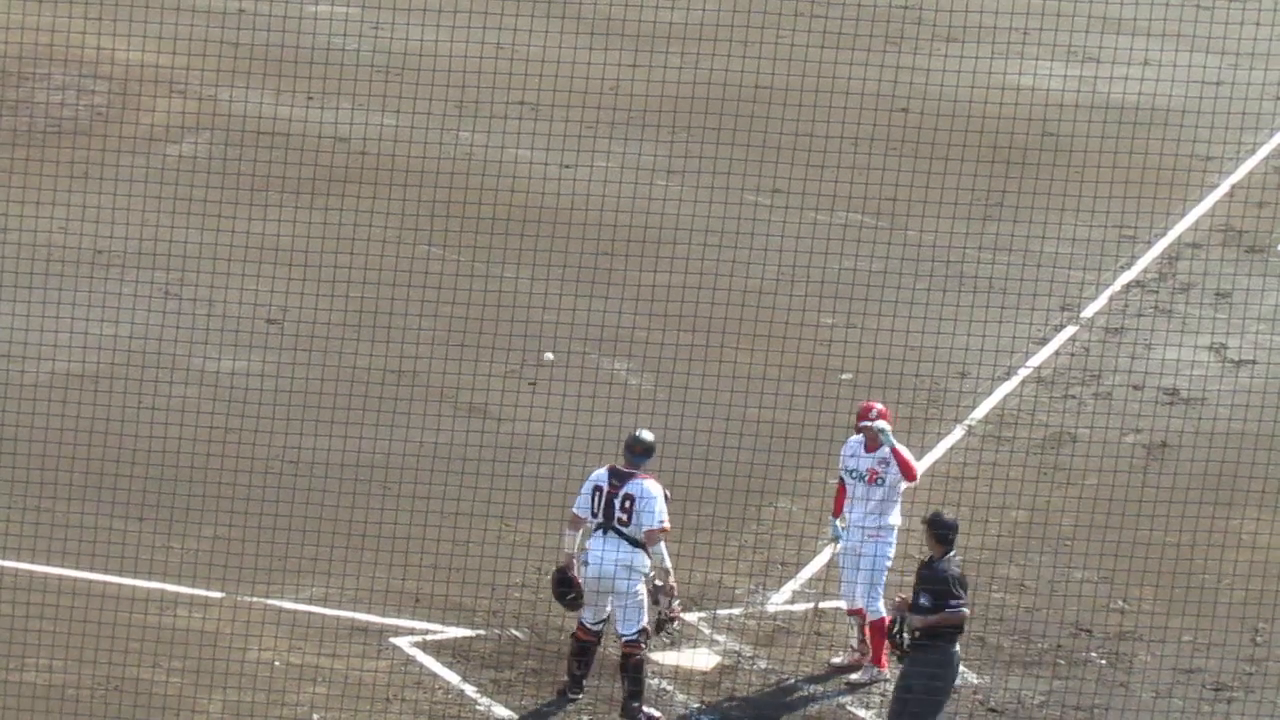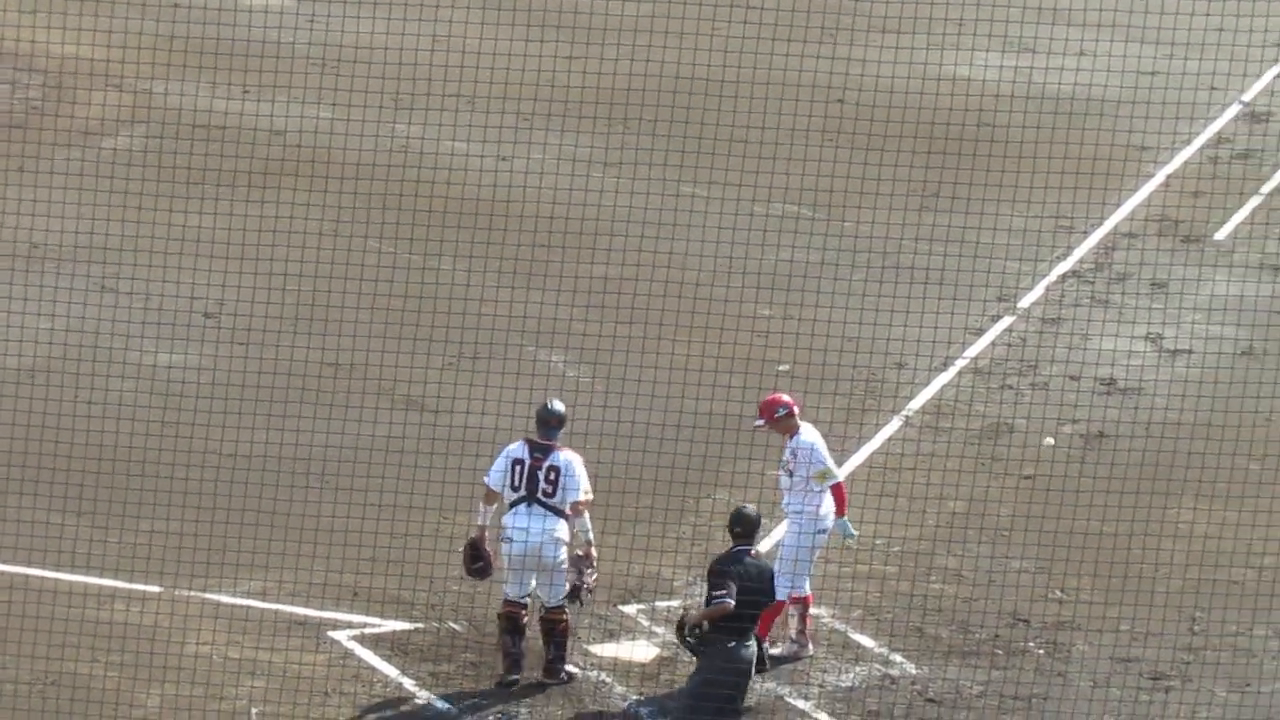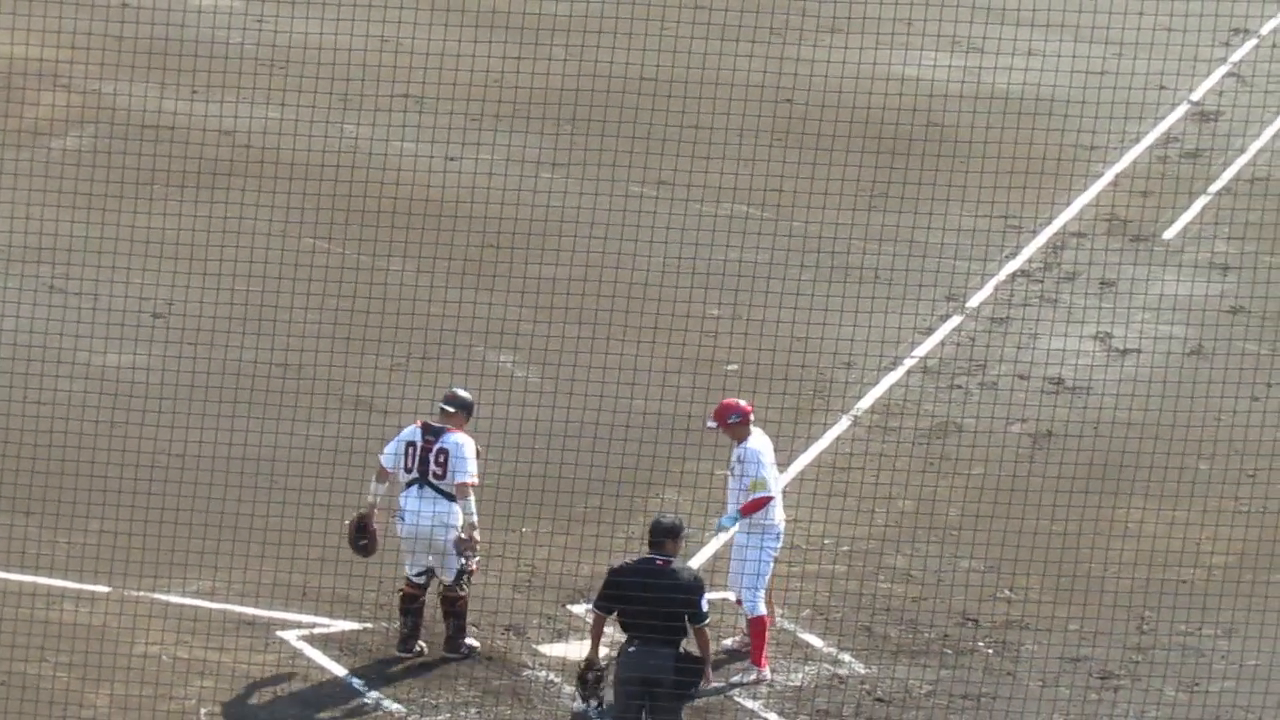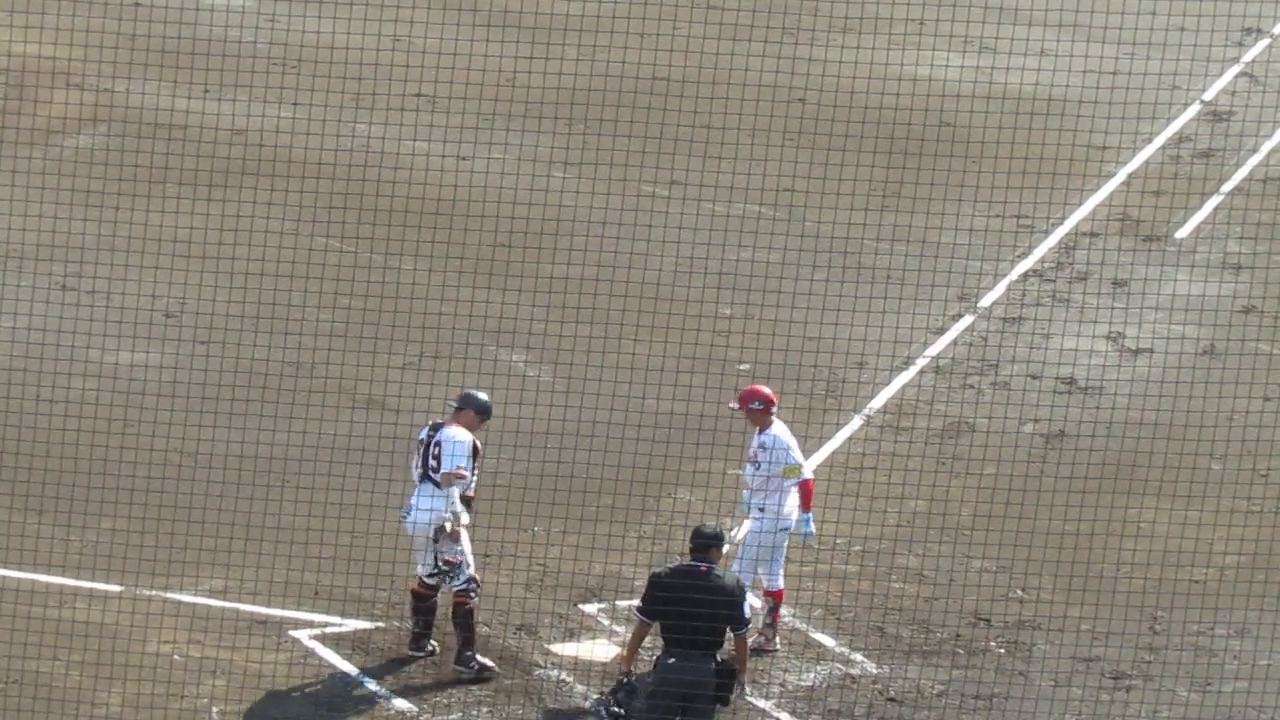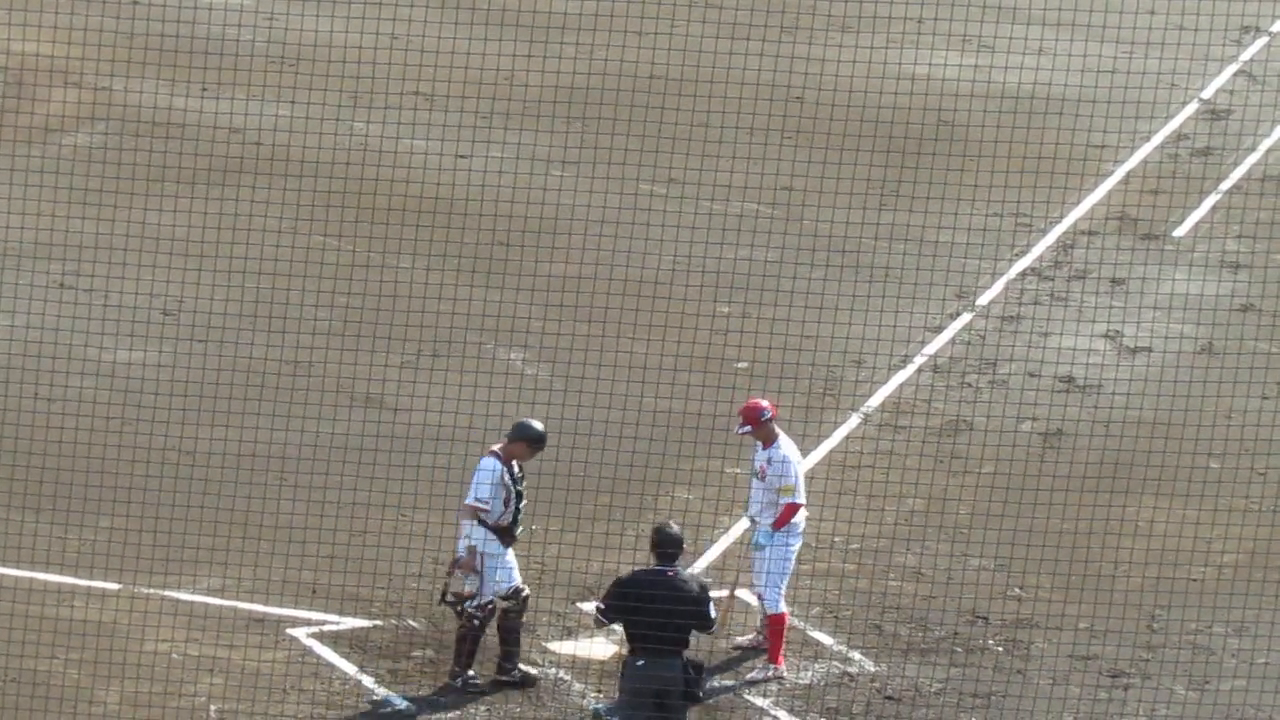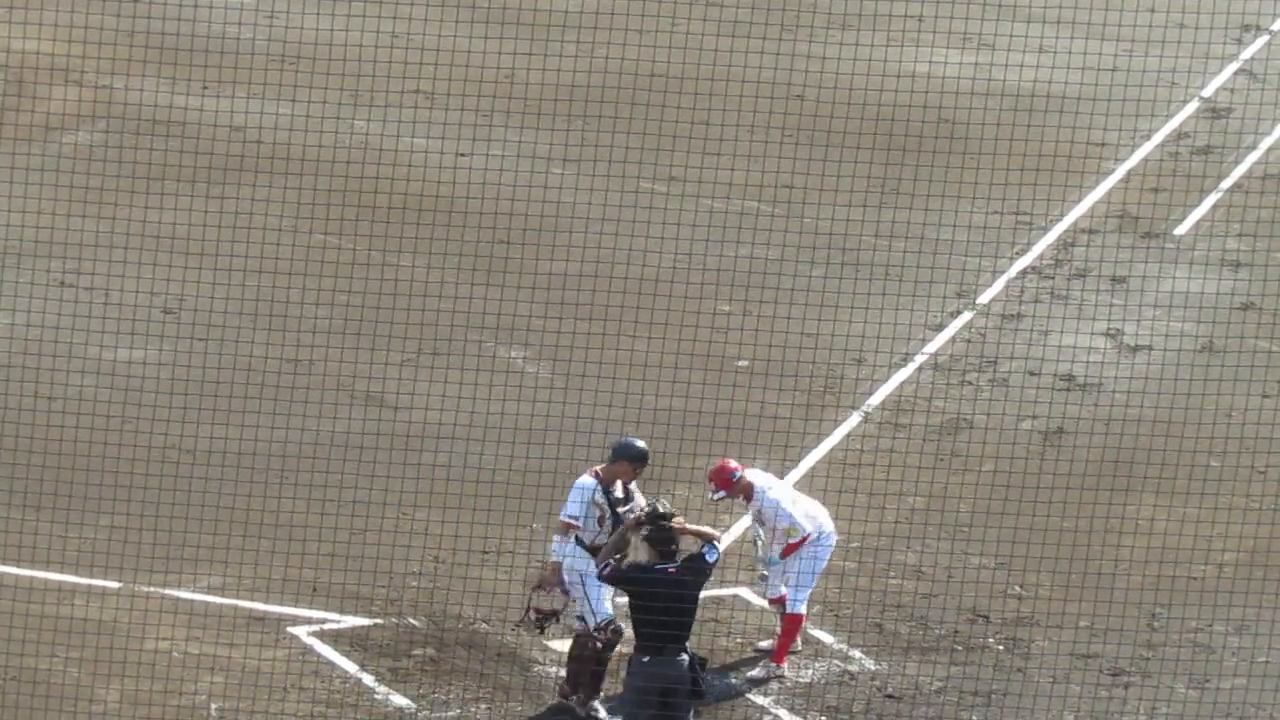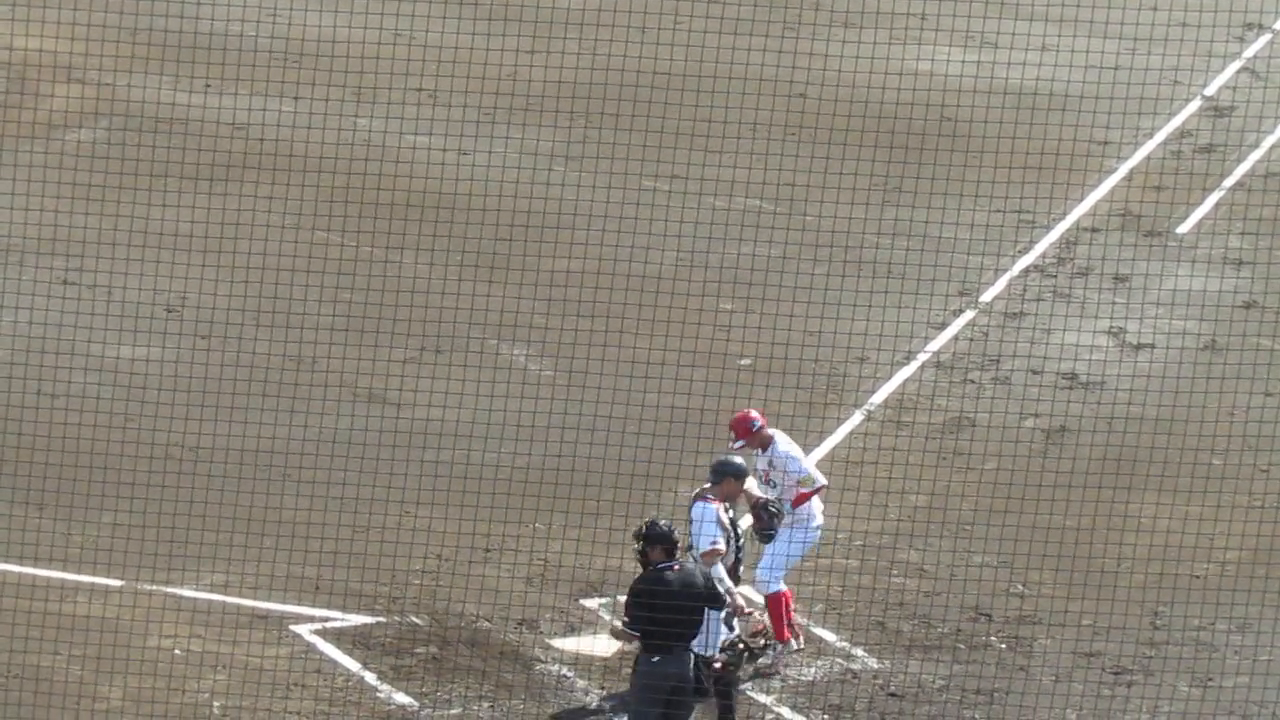
dt=0.7s
person 1, frame 1
left shoulder: (598, 476)
right shoulder: (650, 489)
left elbow: (576, 519)
right elbow: (653, 537)
left wrist: (569, 554)
right wrist: (667, 574)
left hip: (593, 564)
right hip: (627, 570)
left knee: (589, 624)
right knee: (634, 637)
left ankle: (573, 685)
person 1, frame 2
left shoulder: (513, 450)
right shoulder: (570, 459)
left elbow: (491, 493)
right elbow: (578, 506)
left wrist: (480, 528)
right wrist: (589, 543)
left hip: (514, 537)
right hip: (550, 540)
left knee: (514, 603)
right knee: (555, 605)
left ankle: (511, 668)
right ankle: (554, 668)
person 1, frame 3
left shoulder: (410, 433)
right shoulder: (462, 442)
left elbow: (384, 470)
right elbow: (463, 488)
left wrist: (372, 504)
right wrist: (472, 526)
left hip: (409, 519)
right hip: (443, 522)
left knee: (416, 579)
right knee: (455, 582)
left ankle: (408, 643)
right ankle: (455, 643)
person 1, frame 4
left shoulder: (429, 432)
right shoulder: (460, 437)
right elbow: (450, 479)
right wrist: (455, 520)
left hip: (419, 514)
right hip: (445, 519)
left knee: (428, 577)
right knee: (465, 584)
left ankle: (420, 641)
right ankle: (466, 656)
person 1, frame 5
left shoulder: (511, 462)
right shoulder: (492, 466)
right elbow: (472, 510)
right wrist: (470, 551)
left hip: (500, 543)
right hip: (484, 544)
left knee: (517, 598)
right knee: (480, 608)
left ankle: (508, 665)
right ankle: (460, 671)
person 1, frame 6
left shoulder: (625, 484)
right shoulder: (588, 485)
left elbow: (640, 508)
right elbow: (566, 527)
right wrist: (555, 566)
right hip: (584, 565)
left knee: (589, 630)
right knee: (607, 631)
left ankle: (571, 690)
right ankle: (587, 697)
person 1, frame 7
left shoulder: (712, 498)
right shoulder: (708, 508)
right elbow: (709, 559)
right wrist: (732, 595)
left hip: (716, 589)
left knee: (727, 656)
right knee: (709, 662)
person 2, frame 1
left shoulder: (895, 452)
right shoulder: (851, 446)
left elbow: (913, 476)
left wrist: (890, 443)
right wrist: (834, 519)
left hip: (879, 536)
right hip: (851, 531)
left knee: (872, 600)
right knee: (850, 596)
left ankle: (878, 665)
right ankle: (859, 650)
person 2, frame 2
left shoulder: (808, 443)
right shoulder: (796, 436)
left elbow: (836, 482)
left wrist: (841, 520)
left hip: (808, 521)
right hip: (802, 519)
left knee: (781, 580)
right knee: (799, 581)
right ankle: (801, 641)
person 2, frame 3
left shoulder: (753, 450)
right shoulder: (750, 439)
left elbow: (766, 495)
left wrist: (735, 516)
left hip: (762, 531)
right hip: (749, 528)
left knee: (752, 595)
right knee: (739, 584)
left ankle: (759, 667)
right ankle: (750, 636)
person 2, frame 4
left shoulder: (780, 439)
right shoulder: (761, 433)
left elbow: (805, 479)
left wrist: (806, 517)
right wrist: (748, 494)
left hip: (771, 516)
right hip: (765, 513)
left knee: (741, 574)
right knee: (771, 574)
right ankle: (769, 635)
person 2, frame 5
left shoulder: (786, 456)
right shoulder: (763, 445)
left elbow: (795, 503)
left wrist: (771, 531)
right wrist: (755, 513)
left hip: (782, 532)
right hip: (764, 526)
left knee: (772, 593)
right knee: (761, 583)
left ankle: (775, 663)
right ankle: (766, 634)
person 2, frame 6
left shoulder: (771, 501)
right shoulder: (746, 479)
left elbow: (803, 533)
left wrist: (780, 557)
right wrist: (758, 528)
left hip: (816, 536)
right hip: (793, 533)
left knee: (795, 596)
right knee: (771, 583)
left ankle: (777, 662)
right ankle: (788, 637)
person 2, frame 7
left shoulder: (786, 453)
right shoulder: (763, 445)
left elbow: (819, 483)
left wrist: (790, 507)
right wrist: (757, 492)
left hip: (801, 525)
right hip: (782, 523)
left knee: (765, 577)
right knee: (772, 577)
left ankle: (783, 642)
right ankle: (791, 634)
person 3, frame 1
left shoulder: (946, 573)
right shoulder: (930, 566)
left elbow: (961, 614)
left wrist: (924, 621)
right wrist: (909, 607)
left hip: (940, 656)
right hip: (921, 652)
person 3, frame 2
left shoulder: (724, 564)
right shoulder: (765, 566)
left elbow: (725, 605)
right elbow: (768, 603)
left wrist: (697, 617)
left hip: (721, 650)
right hip: (747, 649)
person 3, frame 3
left shoulder: (621, 573)
right shoulder: (690, 579)
left elbow: (599, 616)
right elbow: (700, 628)
left wrist: (593, 652)
right wrist: (706, 663)
left hip: (633, 656)
right hip: (669, 659)
person 3, frame 4
left shoulder: (663, 579)
right shoulder: (732, 586)
left elbow: (643, 624)
right elbow: (740, 635)
left wrist: (628, 659)
right wrist: (741, 671)
left hip: (671, 665)
right hip: (707, 669)
person 3, frame 5
left shoulder: (629, 583)
right shoulder: (695, 587)
left elbow: (600, 620)
right elbow: (709, 628)
left hip: (639, 668)
right hip: (676, 669)
person 3, frame 6
left shoulder: (637, 577)
right shoulder: (692, 573)
left elbow: (602, 565)
right elbow: (715, 538)
left wrist: (624, 530)
right wrist: (689, 529)
left hip: (645, 664)
right hip: (680, 663)
person 3, frame 7
left shoulder: (645, 584)
right shoulder: (698, 574)
left elbow: (632, 633)
right elbow: (721, 604)
left wrist: (618, 632)
left hip: (653, 664)
right hip: (685, 662)
